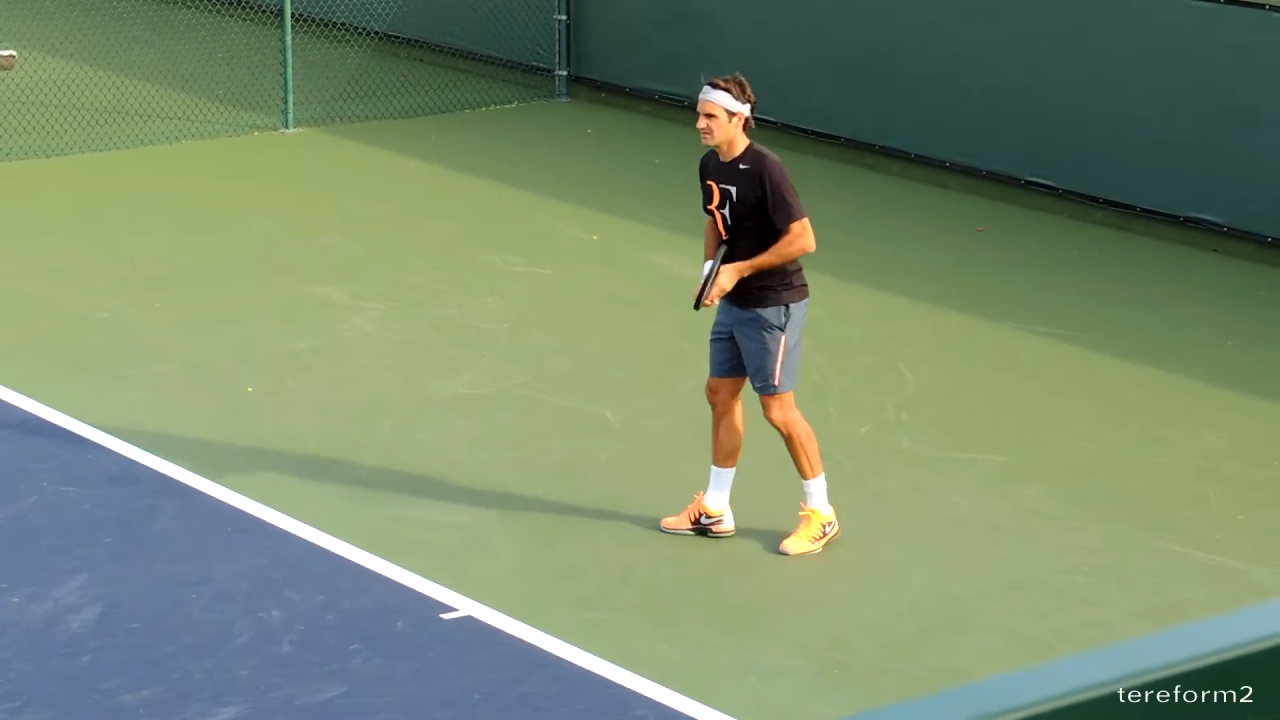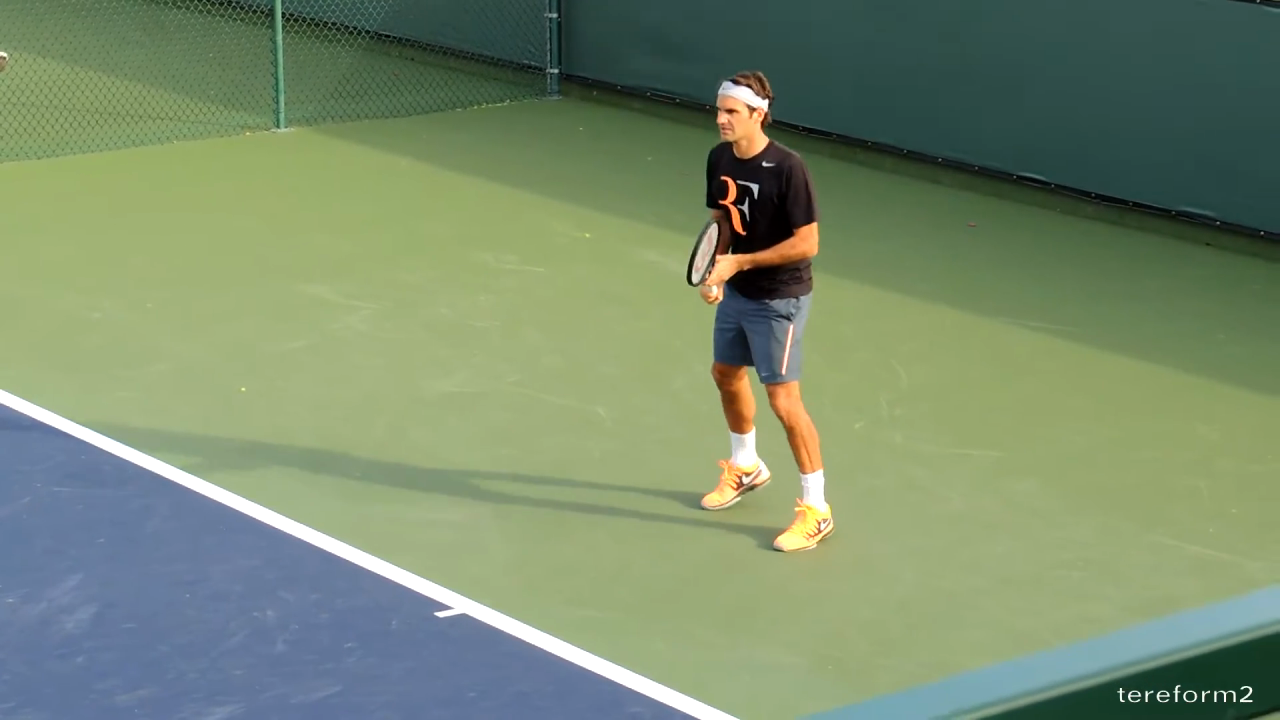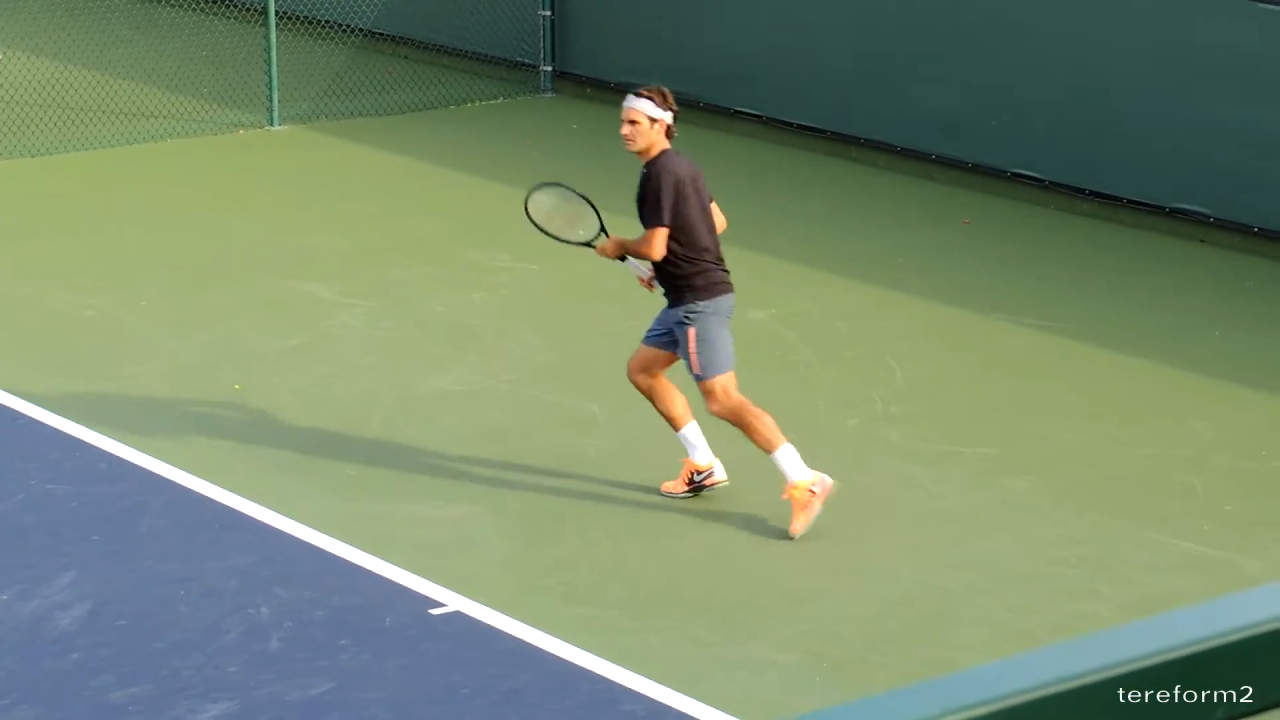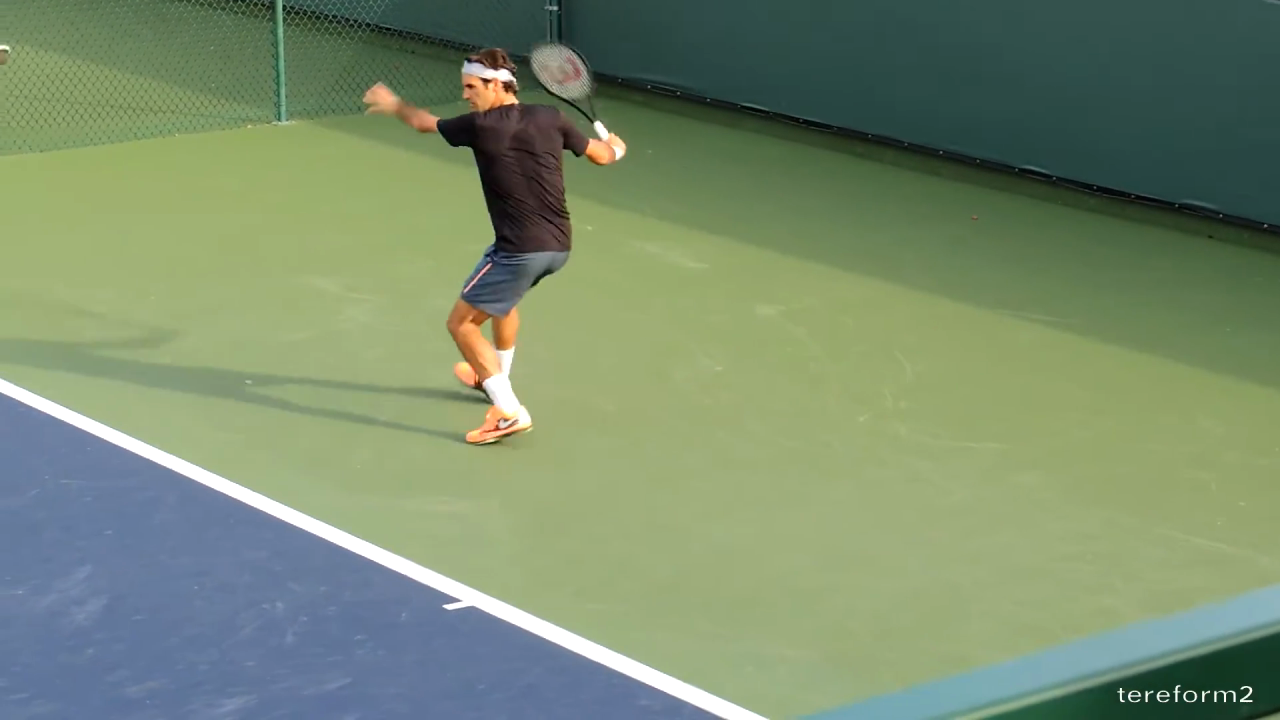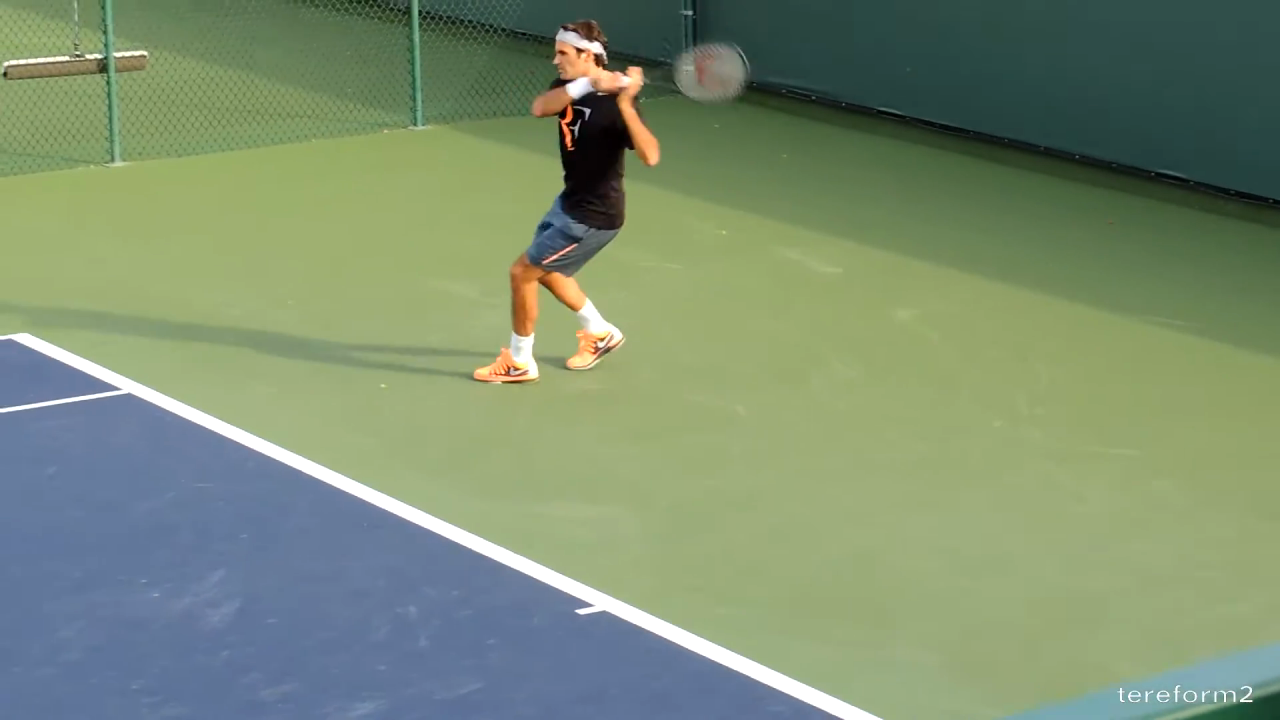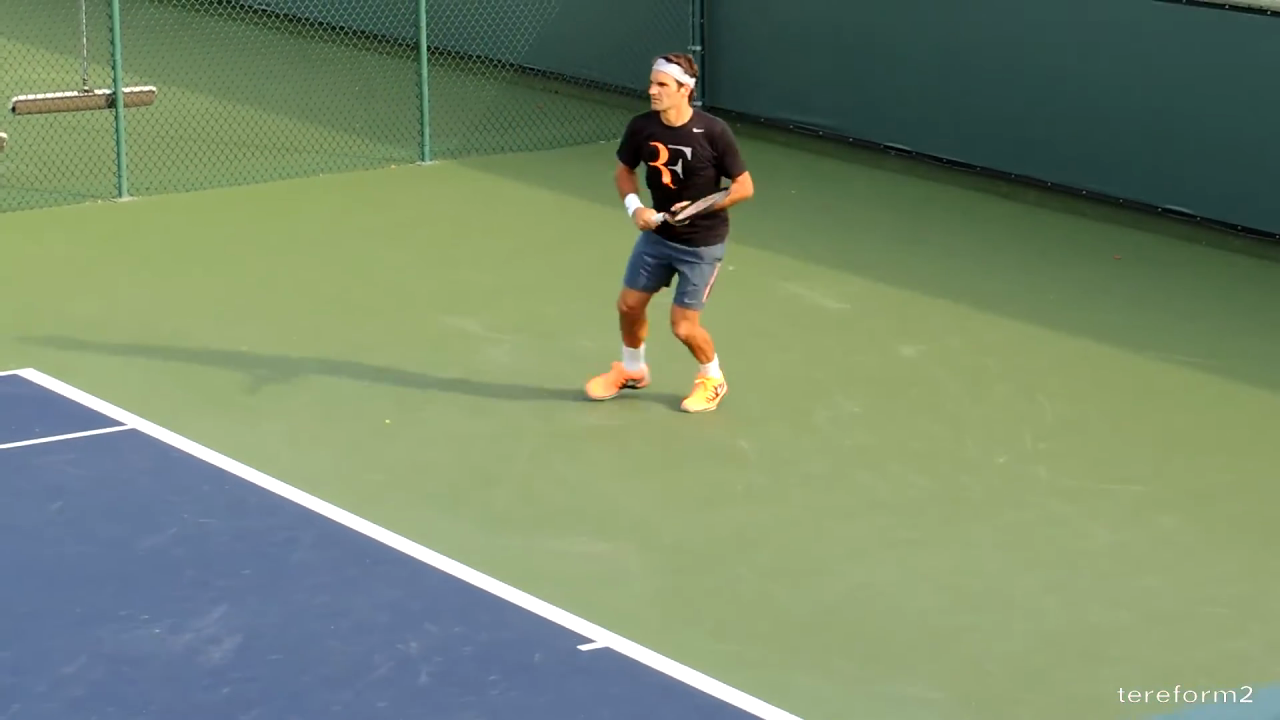
dt=0.5s
person 1, frame 1
left shoulder: (767, 170)
right shoulder: (709, 164)
left elbow: (803, 241)
left wrist: (739, 271)
right wrist: (710, 270)
left hip: (774, 306)
right hip: (733, 304)
left knee: (779, 411)
right knee: (720, 397)
left ankle: (820, 513)
right ankle: (713, 511)
person 1, frame 2
left shoulder: (789, 168)
right shoulder: (718, 157)
left elbow: (808, 244)
left wrist: (739, 262)
right wrist: (716, 270)
left hip: (781, 298)
right hip: (738, 292)
left knee: (784, 402)
right knee: (726, 376)
left ankle: (816, 509)
right ankle: (746, 467)
person 1, frame 3
left shoulder: (658, 173)
right shoulder: (679, 166)
left elbow: (653, 249)
right elbow: (717, 223)
left wrist: (616, 247)
left hip: (700, 300)
right hip: (685, 299)
left knee: (724, 399)
right knee: (641, 370)
left ankle: (808, 481)
right ankle: (703, 465)
person 1, frame 4
left shoulder: (479, 126)
right shoulder: (550, 117)
left elbow: (422, 122)
right elbow: (602, 156)
left wrist: (393, 104)
right wrist: (615, 145)
left hip: (519, 249)
right hip: (559, 245)
left knee: (461, 323)
right knee: (499, 300)
left ankle: (509, 410)
right ankle: (495, 379)
person 1, frame 5
left shoulder: (619, 99)
right shoulder: (568, 85)
left elbow: (650, 157)
right elbow: (540, 108)
left wrist: (626, 107)
right wrist: (585, 85)
left hip: (593, 218)
right hip: (569, 202)
left knee: (522, 274)
right knee: (546, 272)
left ankle: (518, 361)
right ankle: (599, 333)
person 1, frame 6
left shoulder: (714, 131)
right shoulder: (641, 127)
left elbow: (745, 187)
right elbow: (624, 171)
left wrist: (702, 208)
right wrist: (634, 206)
left hip: (702, 243)
right hip: (657, 233)
left knee: (684, 327)
right knee: (629, 305)
left ankle: (711, 379)
right ankle: (631, 370)
